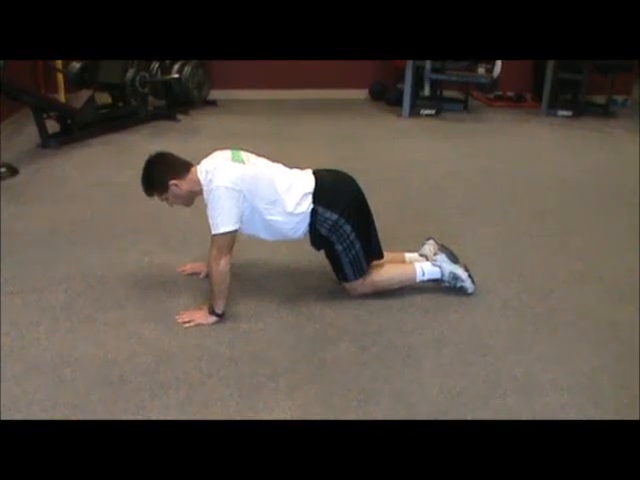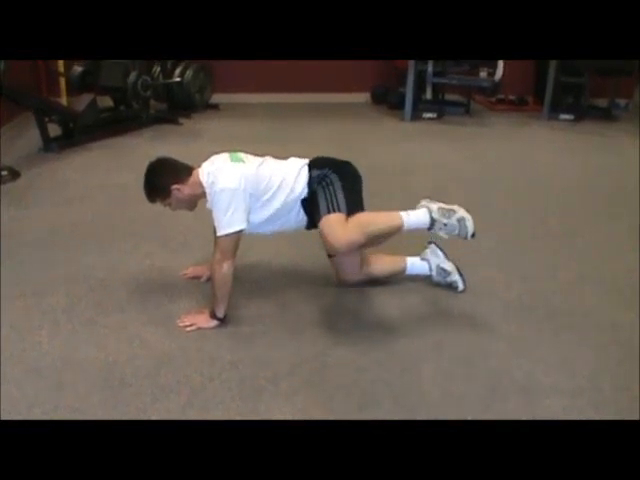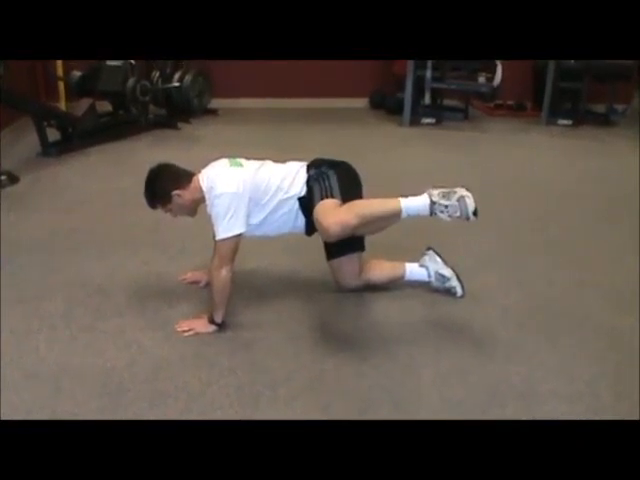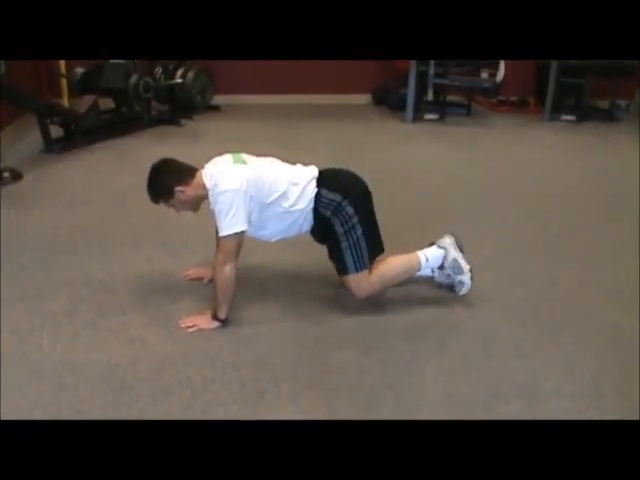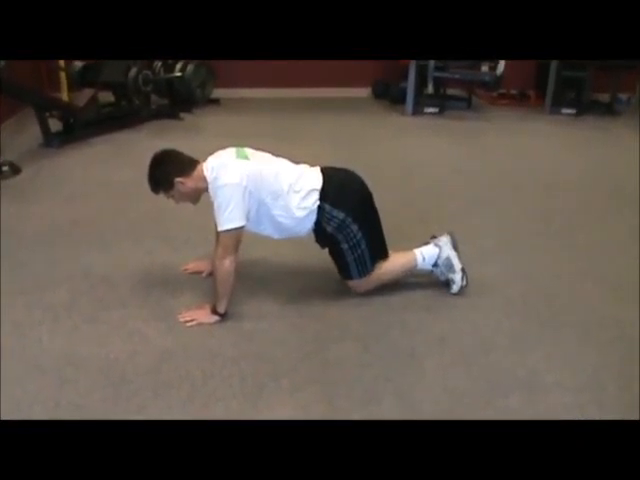
dt=0.7s
person 1, frame 1
left shoulder: (219, 186)
right shoulder: (213, 165)
left elbow: (222, 255)
left wrist: (215, 311)
right wrist: (210, 264)
left hip: (329, 208)
right hip: (325, 191)
left knee: (358, 284)
right knee: (356, 266)
left ankle: (435, 269)
right ankle: (425, 255)
person 1, frame 2
left shoulder: (223, 187)
right shoulder: (212, 171)
left elbow: (226, 258)
left wrist: (216, 315)
right wrist: (212, 267)
left hip: (328, 177)
right hip: (316, 187)
left knee: (340, 242)
right knee: (351, 273)
left ankle: (427, 216)
right ankle: (429, 262)
person 1, frame 3
left shoulder: (223, 192)
right shoulder: (212, 177)
left elbow: (225, 263)
left wrist: (215, 320)
right wrist: (210, 274)
left hip: (325, 179)
right hip: (316, 187)
left knee: (333, 227)
right knee: (350, 280)
left ankle: (427, 202)
right ankle: (427, 270)
person 1, frame 4
left shoulder: (225, 189)
right shoulder: (215, 171)
left elbow: (228, 260)
right elbow: (225, 237)
left wrist: (217, 316)
right wrist: (214, 269)
left hip: (335, 200)
right hip: (326, 196)
left knee: (363, 287)
right knee: (357, 270)
left ankle: (438, 255)
right ankle: (435, 262)
person 1, frame 5
left shoulder: (225, 183)
right shoulder: (219, 163)
left elbow: (228, 254)
left wrist: (217, 310)
right wrist: (213, 262)
left hip: (336, 205)
right hip: (330, 188)
left knee: (362, 281)
right knee: (363, 265)
left ankle: (433, 254)
right ankle: (434, 253)
